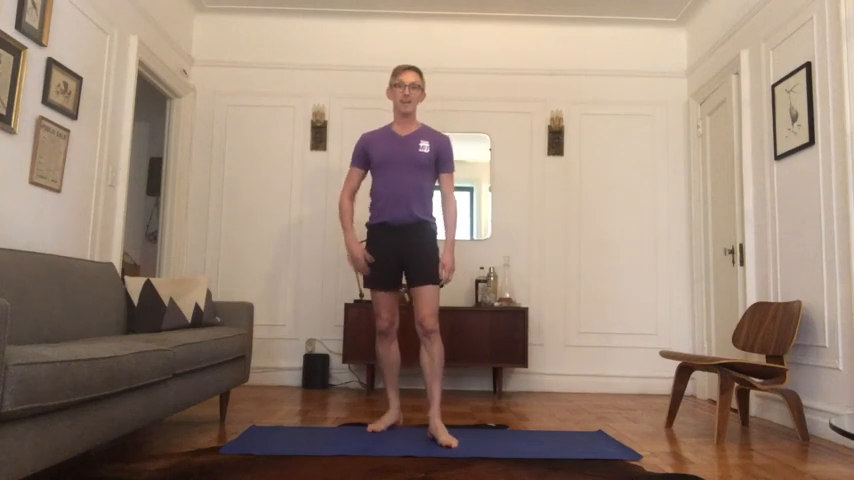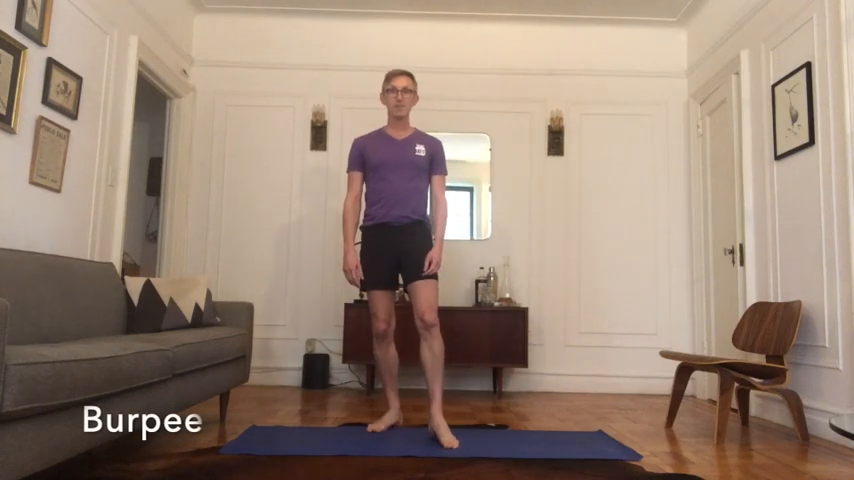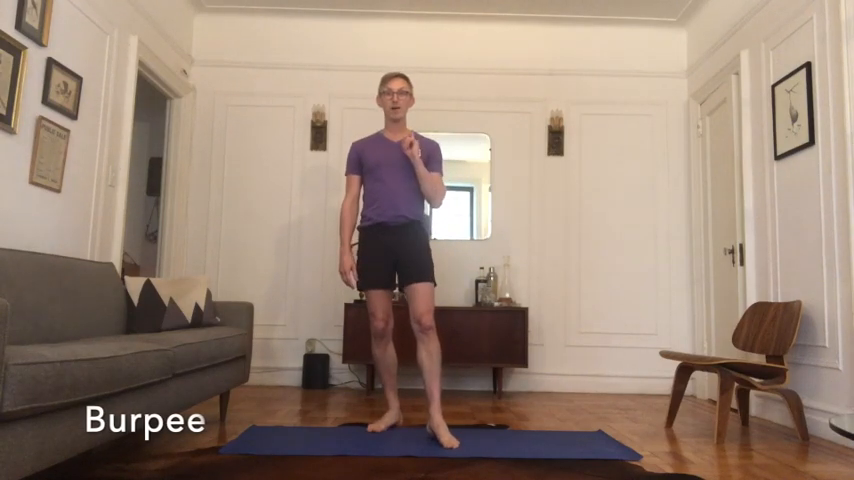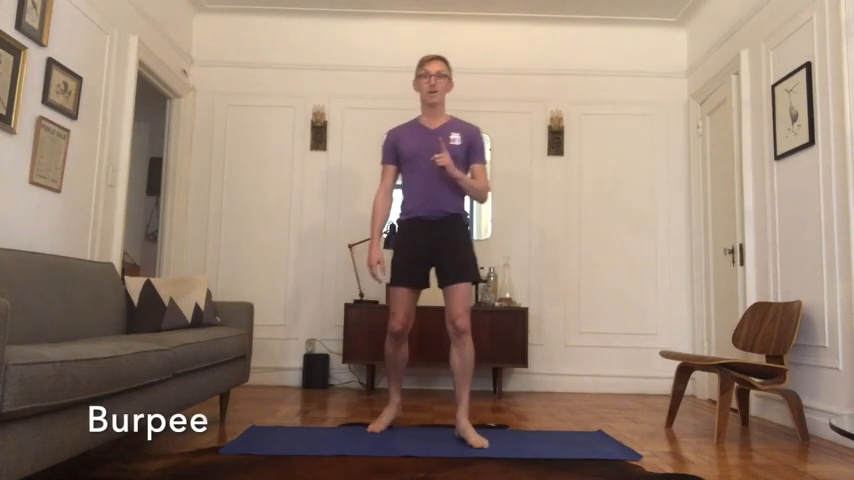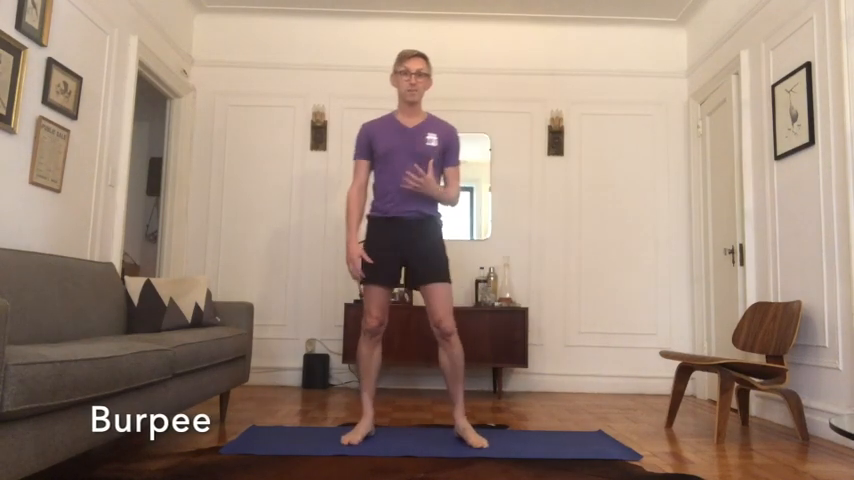
dt=1s
person 1, frame 1
left shoulder: (438, 141)
right shoulder: (370, 141)
left elbow: (448, 197)
right elbow: (347, 195)
left wrist: (449, 247)
right wrist: (351, 241)
left hip: (421, 236)
right hip: (379, 238)
left knee: (428, 326)
right knee: (385, 327)
left ankle: (435, 417)
right ankle: (393, 408)
person 1, frame 2
left shoulder: (431, 146)
right shoulder: (364, 144)
left elbow: (438, 199)
right elbow: (353, 199)
left wrist: (438, 245)
right wrist: (349, 249)
left hip: (416, 235)
right hip: (376, 237)
left knee: (428, 321)
right knee: (382, 329)
left ankle: (436, 414)
right ankle: (393, 408)
person 1, frame 3
left shoulder: (428, 147)
right shoulder: (361, 148)
left elbow: (436, 199)
right elbow: (350, 201)
left wrist: (415, 159)
right wrist: (344, 250)
left hip: (412, 236)
right hip: (373, 238)
left knee: (424, 323)
right knee: (380, 327)
left ankle: (435, 415)
right ankle: (393, 407)
person 1, frame 4
left shoulder: (468, 133)
right shoulder: (397, 136)
left elbow: (482, 192)
right elbow: (384, 192)
left wrist: (453, 170)
right wrist: (374, 242)
left hip: (453, 231)
right hip: (411, 232)
left knee: (460, 326)
right knee: (398, 326)
left ankle: (463, 418)
right ankle: (394, 403)
person 1, frame 5
left shoulder: (445, 133)
right shoulder: (372, 130)
left elbow: (453, 195)
right elbow: (357, 189)
left wrist: (433, 189)
right wrist: (352, 240)
left hip: (425, 231)
right hip: (382, 230)
left knee: (445, 327)
right knee: (372, 326)
left ankle: (460, 417)
right ankle: (367, 417)
